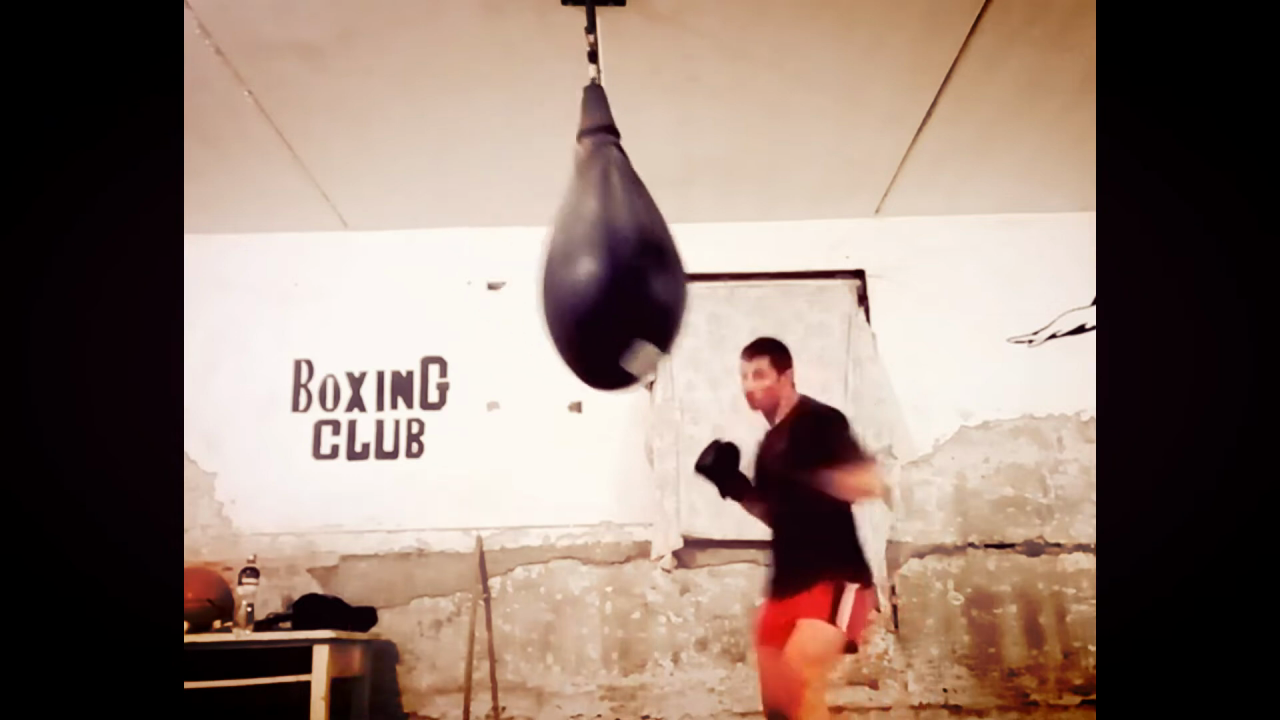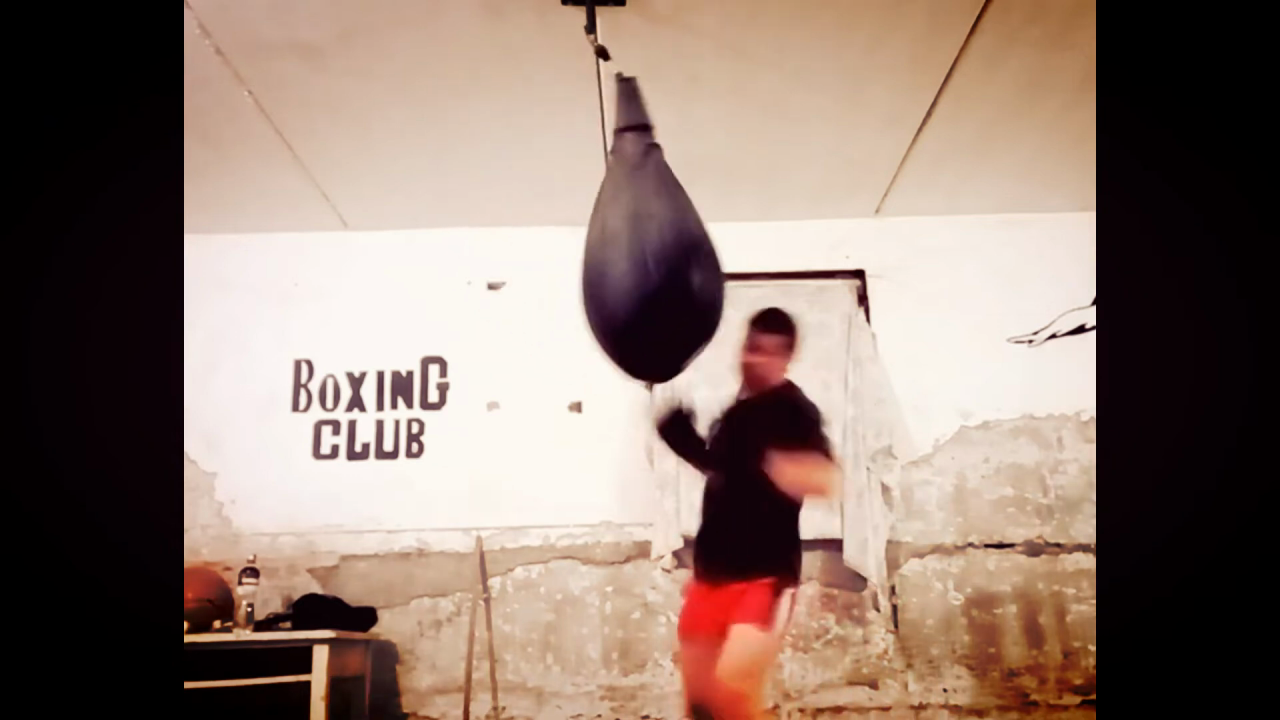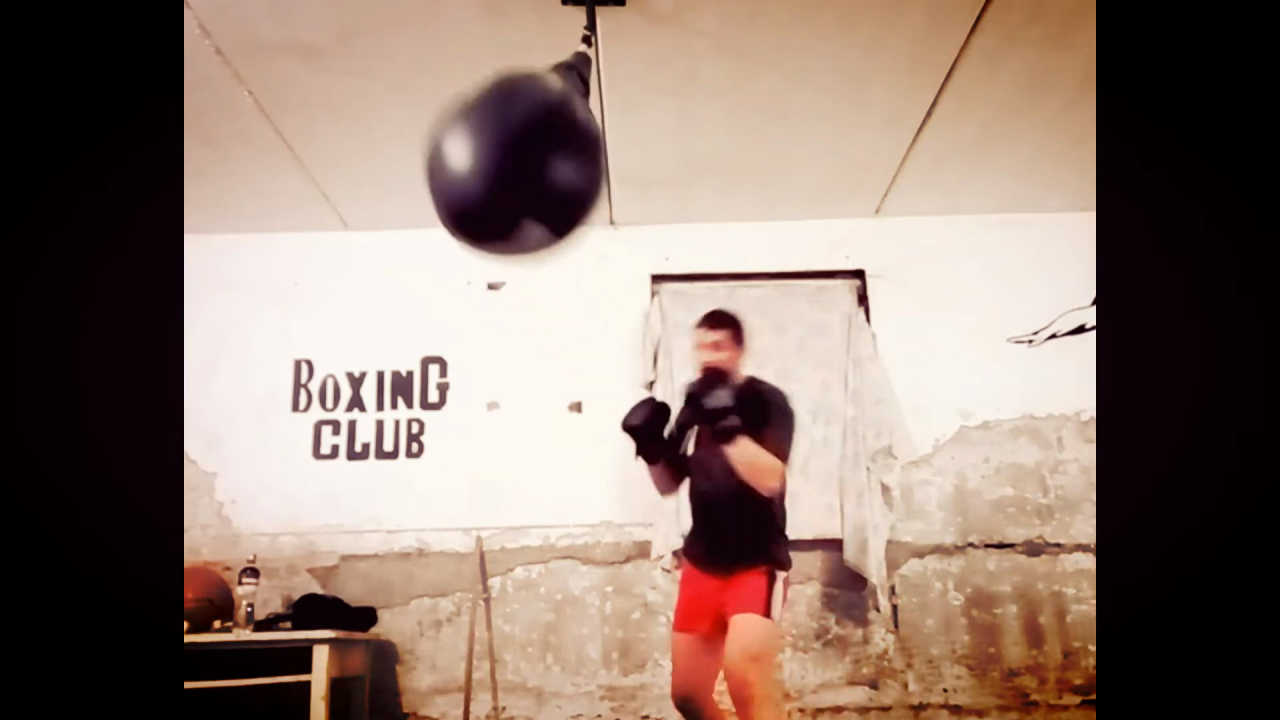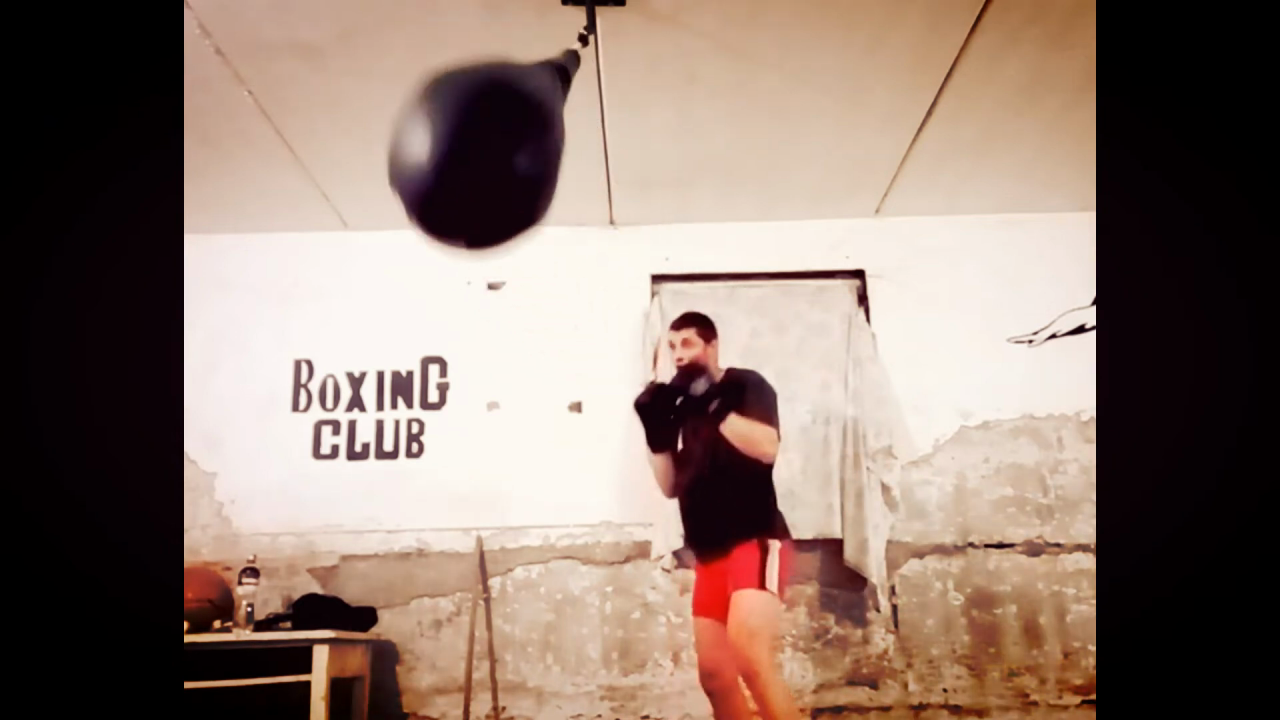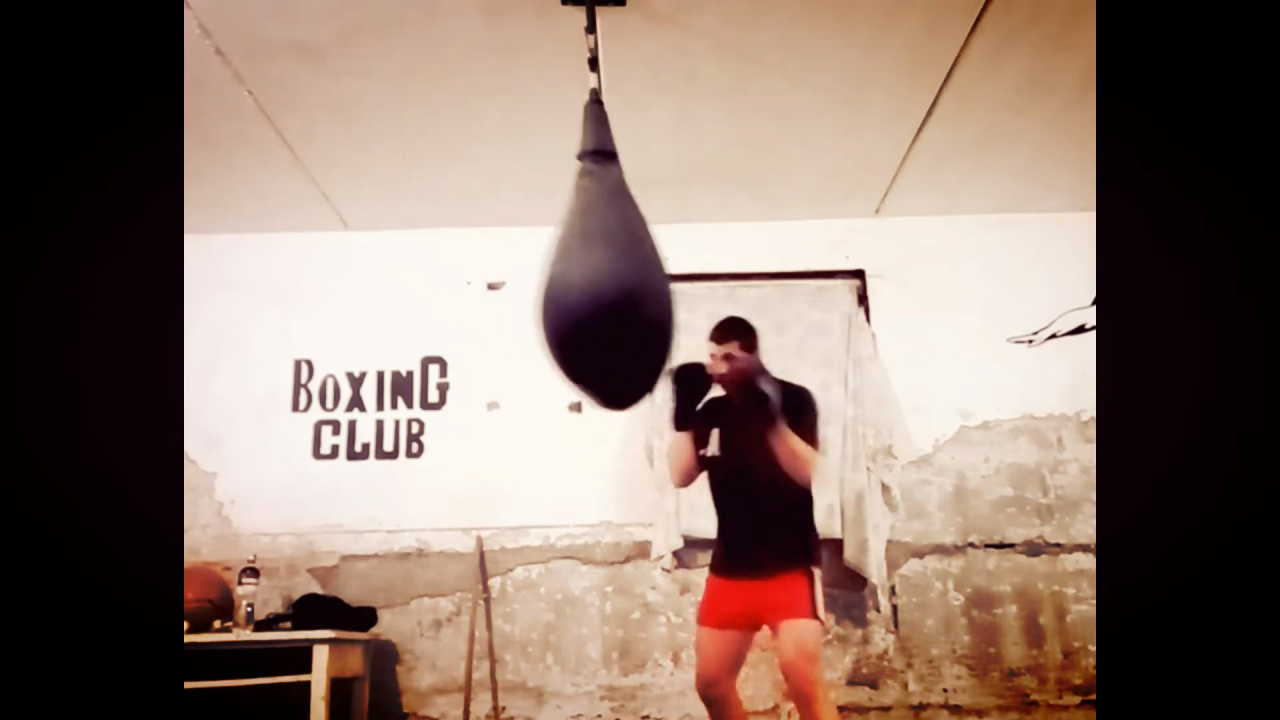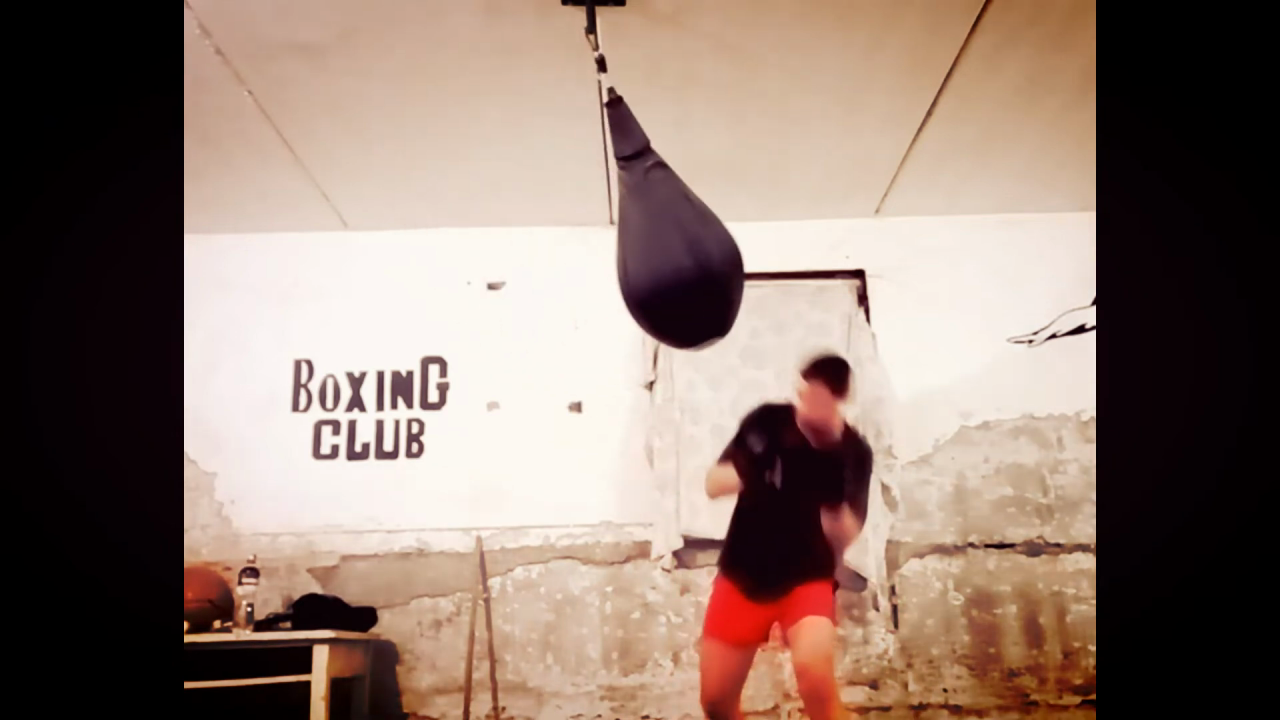
dt=0.4s
person 1, frame 1
left shoulder: (820, 422)
right shoulder: (773, 440)
left elbow: (872, 483)
left wrist: (816, 476)
right wrist: (731, 481)
left hip: (835, 580)
right hip: (788, 585)
left knee: (800, 679)
person 1, frame 2
left shoulder: (791, 410)
right shoulder: (741, 409)
left elbow: (823, 482)
left wrist: (763, 453)
right wrist: (690, 443)
left hip: (766, 579)
right hip: (711, 576)
person 1, frame 3
left shoulder: (767, 403)
right shoulder: (694, 406)
left elbow: (769, 481)
right elbow: (667, 484)
left wrist: (727, 426)
right wrist: (650, 444)
left hip: (756, 565)
right hip: (702, 565)
left knee: (744, 674)
person 1, frame 4
left shoulder: (746, 385)
right shoulder: (682, 409)
left elbow: (766, 447)
right elbow: (670, 487)
left wrist: (714, 406)
right wrist: (657, 433)
left hip: (755, 541)
right hip: (711, 553)
left knee: (751, 656)
right knee: (714, 674)
person 1, frame 5
left shoulder: (792, 398)
right shoulder: (711, 411)
left elbow: (806, 472)
right elbow: (680, 476)
left wrist: (772, 417)
right wrist: (684, 415)
left hip: (789, 564)
right hip: (730, 567)
left knee: (803, 677)
right knee: (711, 682)
person 1, frame 6
left shoulder: (854, 455)
right shoulder: (767, 421)
left elbow: (844, 538)
right elbow: (713, 485)
left wrist: (831, 497)
right wrist: (747, 467)
left hip: (806, 580)
right hip: (741, 578)
left knee: (814, 674)
